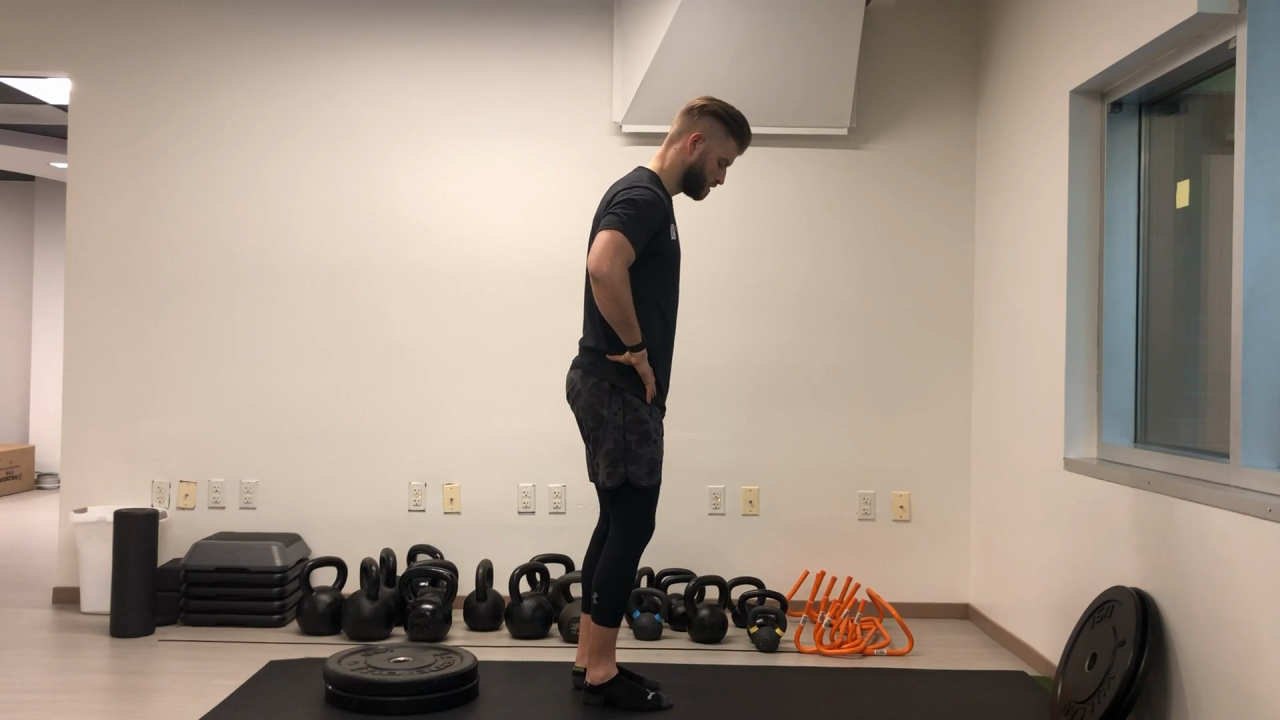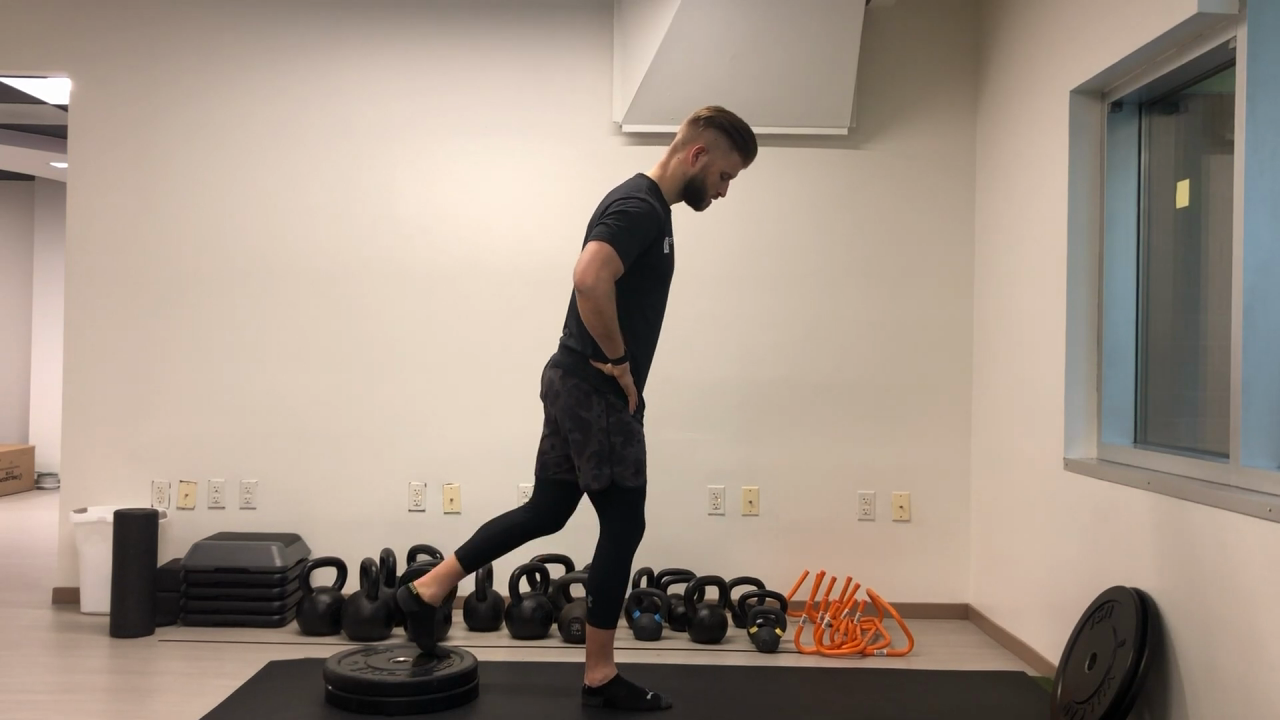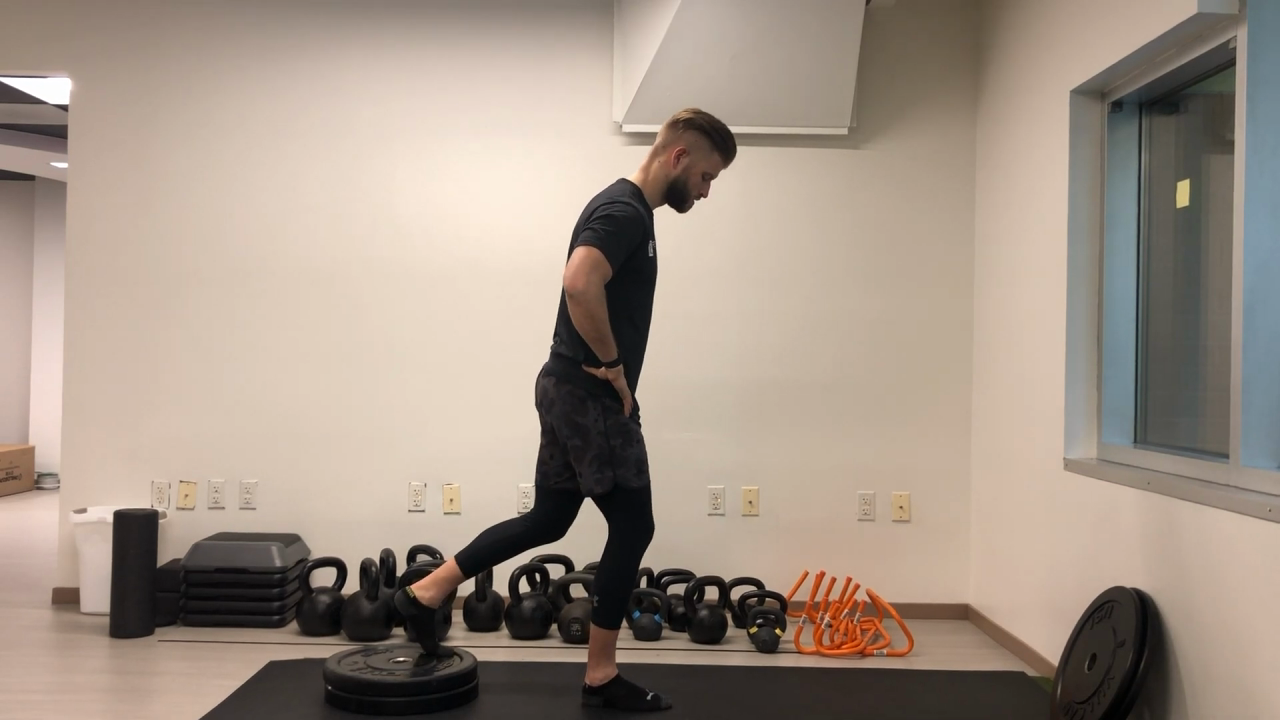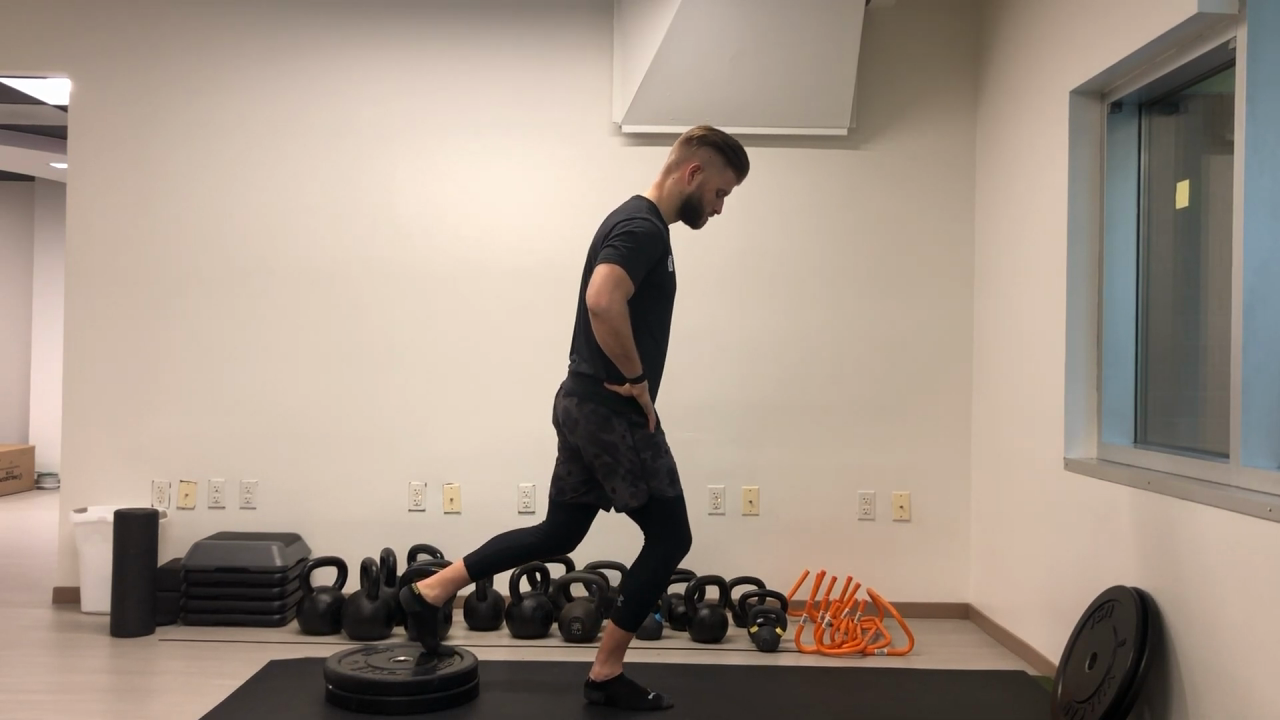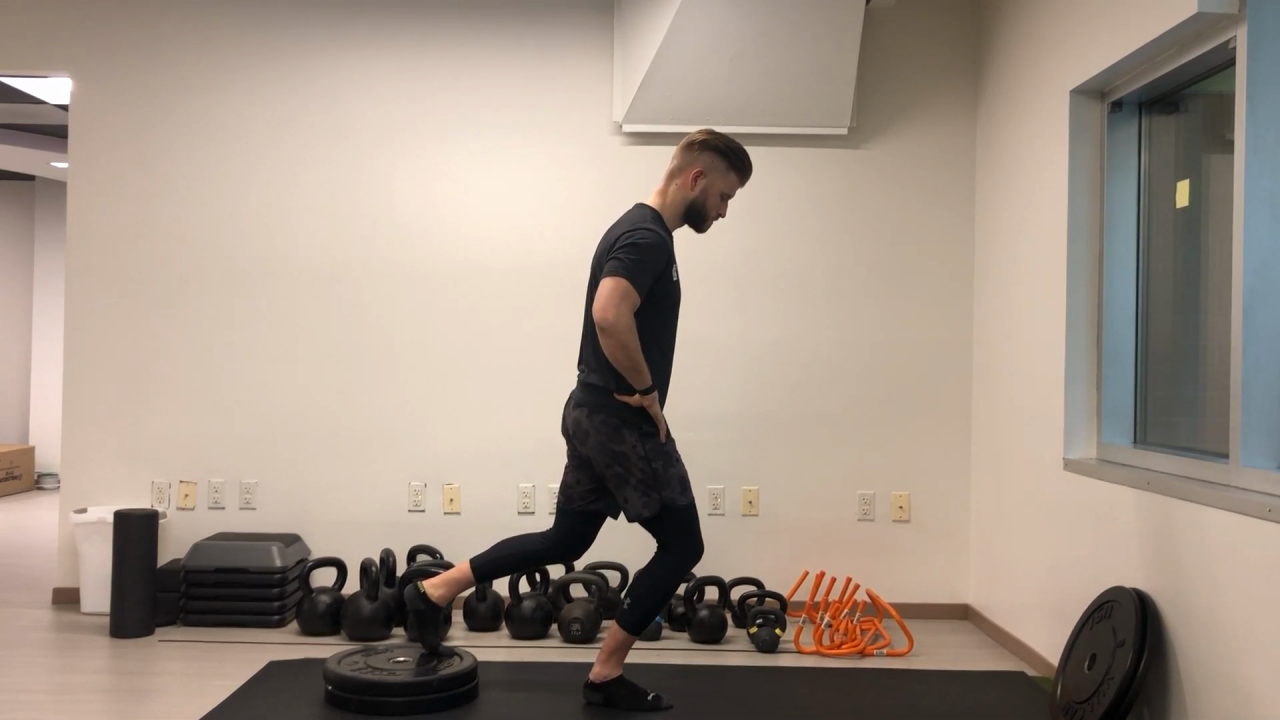
dt=1s
person 1, frame 1
left shoulder: (647, 197)
right shoulder: (641, 196)
right elbow: (604, 267)
right wrist: (635, 349)
left hip: (614, 385)
right hip: (617, 386)
left knee: (618, 522)
right knee: (632, 525)
left ankle: (590, 660)
right ankle: (601, 672)
person 1, frame 2
left shoulder: (649, 206)
right shoulder: (639, 207)
right elbow: (590, 279)
right wrist: (619, 363)
left hip: (579, 384)
right hip: (596, 389)
left knee: (547, 510)
right knee: (623, 526)
left ankle: (426, 590)
right ankle: (600, 676)
person 1, frame 3
left shoulder: (628, 209)
right shoulder: (623, 211)
right elbow: (579, 284)
right wrist: (612, 365)
left hip: (570, 389)
right hip: (589, 395)
left knee: (549, 518)
right knee: (632, 527)
left ankle: (425, 594)
right ankle: (601, 677)
person 1, frame 4
left shoulder: (638, 223)
right shoulder: (643, 227)
right elbow: (602, 302)
right wrist: (637, 379)
left hip: (587, 403)
right hip: (611, 411)
left knee: (559, 532)
right knee: (670, 537)
left ankle: (429, 590)
right ankle: (606, 675)
person 1, frame 5
left shoulder: (640, 229)
right shoulder: (647, 237)
right elbow: (610, 316)
right wrist: (647, 391)
left hip: (595, 412)
right hip: (621, 420)
left knee: (565, 540)
right knee: (681, 545)
left ankle: (433, 591)
right ankle: (606, 676)
